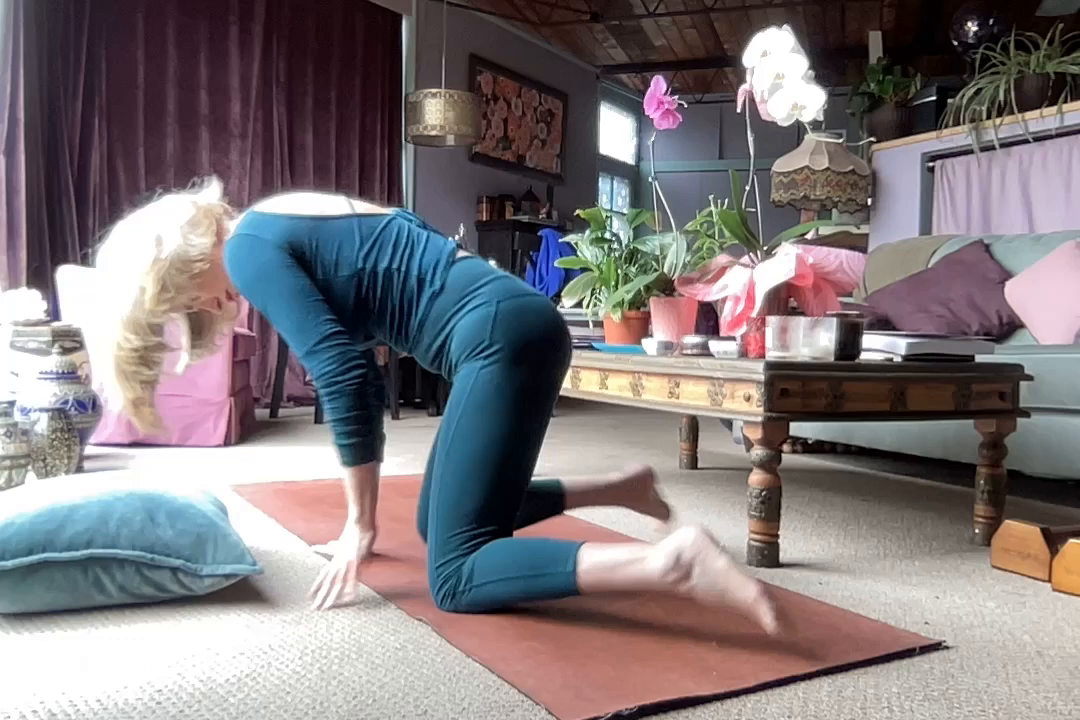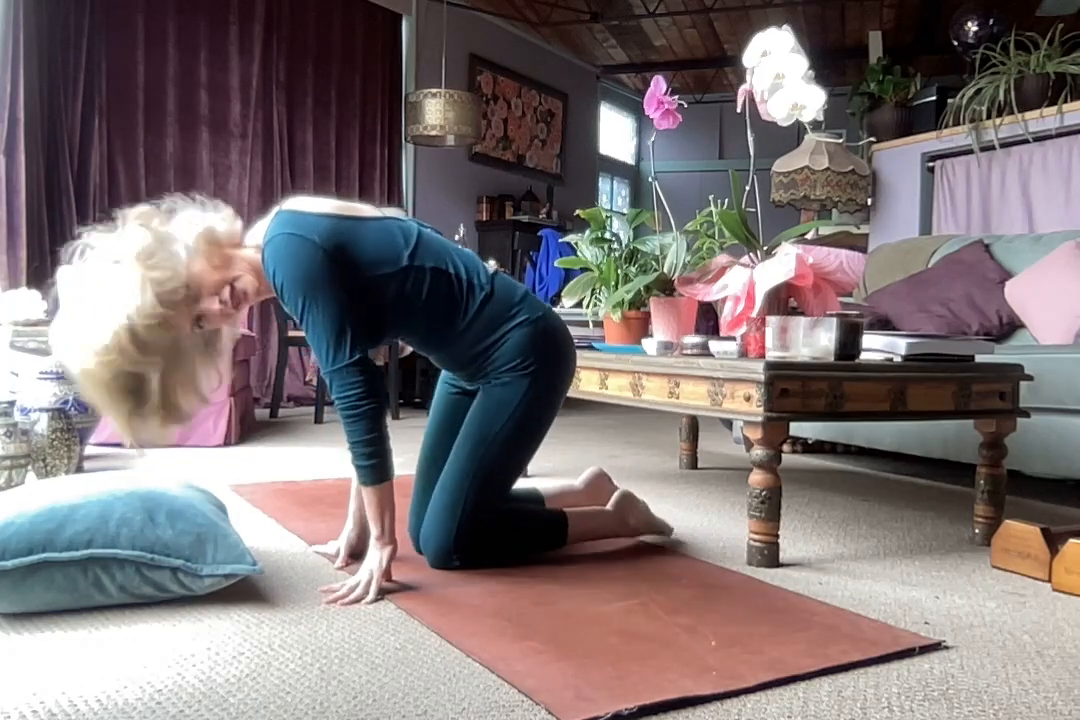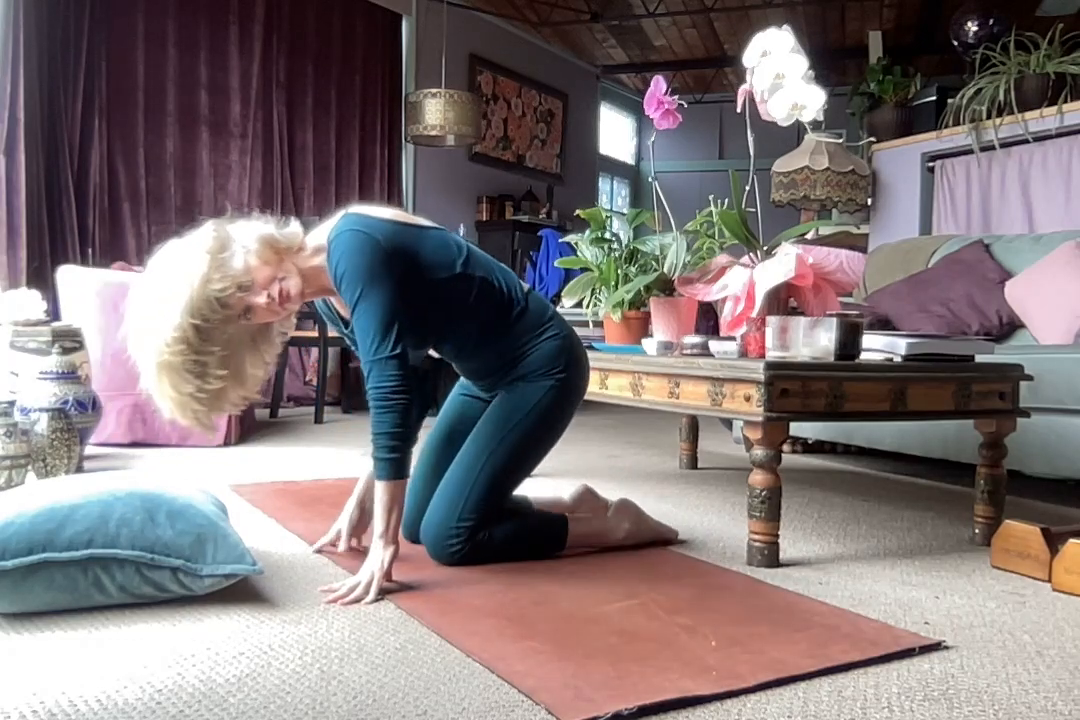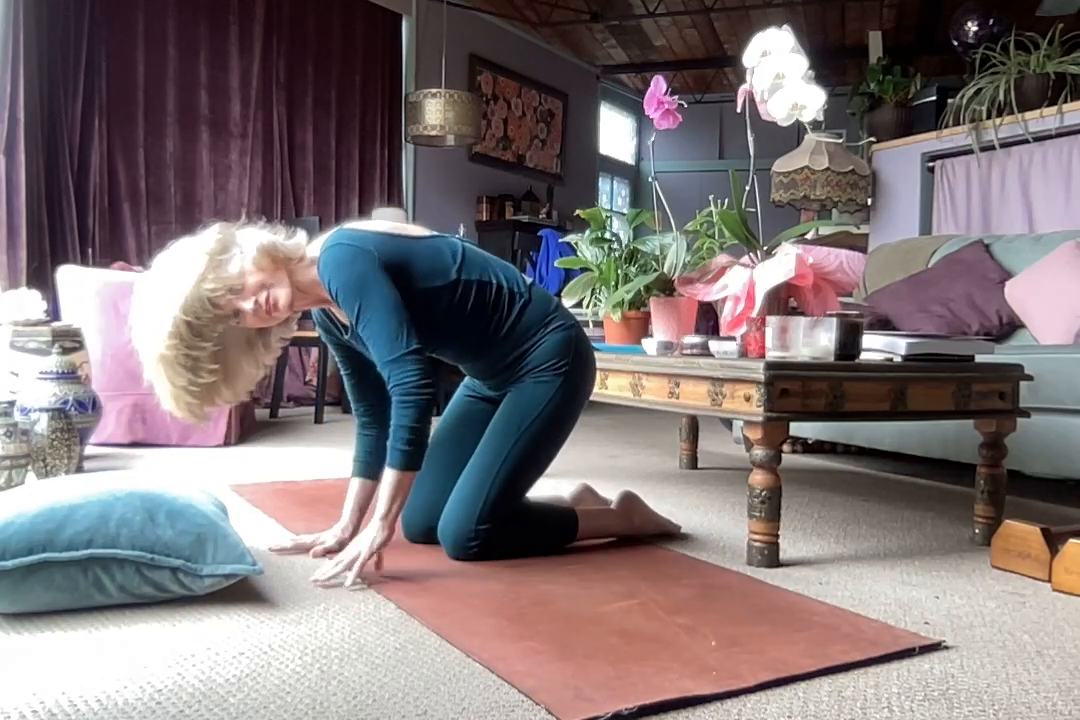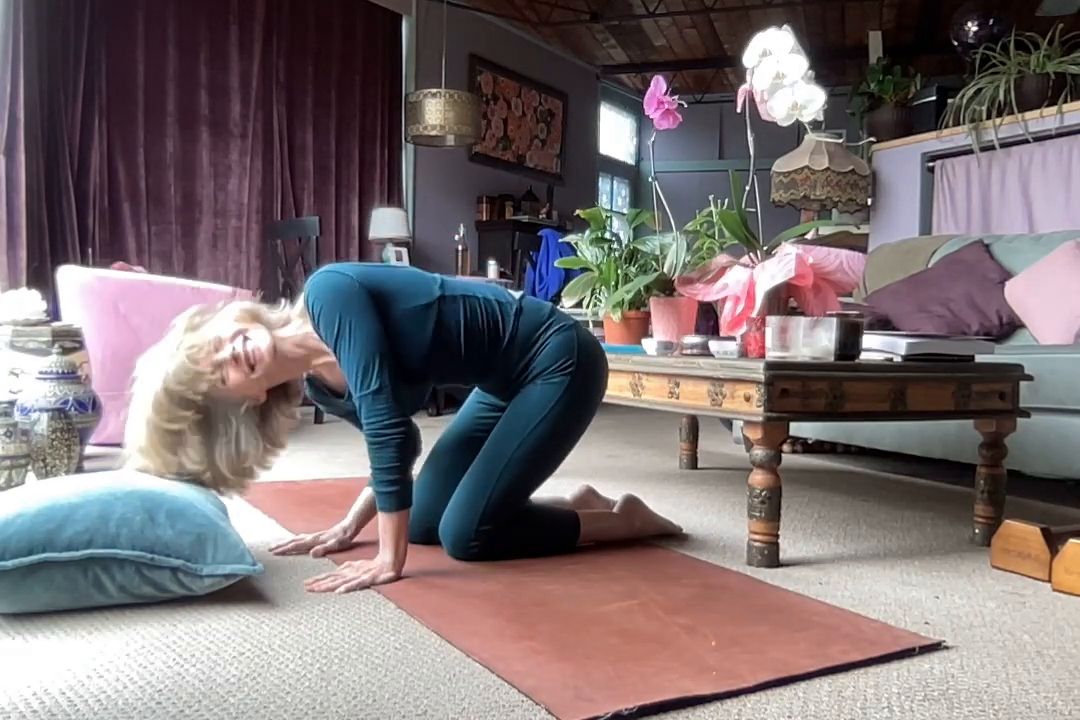
dt=0.7s
person 1, frame 1
left shoulder: (249, 251)
right shoulder: (286, 230)
left elbow: (338, 377)
right elbow: (358, 370)
left wrist: (361, 525)
right wrist: (360, 516)
left hip: (497, 339)
right hip: (522, 328)
left knee: (455, 582)
right knee: (446, 520)
left ankle: (673, 562)
right ankle: (621, 486)
person 1, frame 2
left shoulder: (289, 250)
right shoulder: (287, 258)
left elbow: (357, 392)
right elbow: (359, 390)
left wrist: (380, 542)
right wrist: (359, 523)
left hip: (523, 351)
right hip: (472, 360)
left knee: (446, 544)
right knee: (434, 521)
left ankle: (616, 517)
right ankle: (586, 492)
person 1, frame 3
left shoulder: (352, 247)
right shoulder: (328, 301)
left elbow: (391, 392)
right elbow: (397, 399)
left wrist: (382, 545)
right wrist: (360, 507)
left hip: (541, 364)
right hip: (487, 376)
left knee: (449, 537)
right knee: (419, 522)
left ankle: (616, 524)
right ankle: (575, 505)
person 1, frame 4
left shoulder: (343, 261)
right shoulder: (329, 315)
left elbow: (413, 388)
right elbow: (374, 418)
left wrist: (378, 527)
right wrist: (346, 527)
left hip: (547, 359)
right hip: (493, 375)
left knee: (464, 536)
right knee: (419, 523)
left ankle: (622, 517)
right ankle: (575, 503)
person 1, frame 5
left shoulder: (328, 294)
right shoulder: (321, 388)
left elbow: (386, 425)
right elbow: (396, 441)
left wrist: (389, 561)
right wrist: (347, 527)
left hip: (557, 362)
right hip: (506, 382)
left knee: (467, 535)
right knee: (423, 522)
left ankle: (625, 519)
right ankle: (578, 505)
